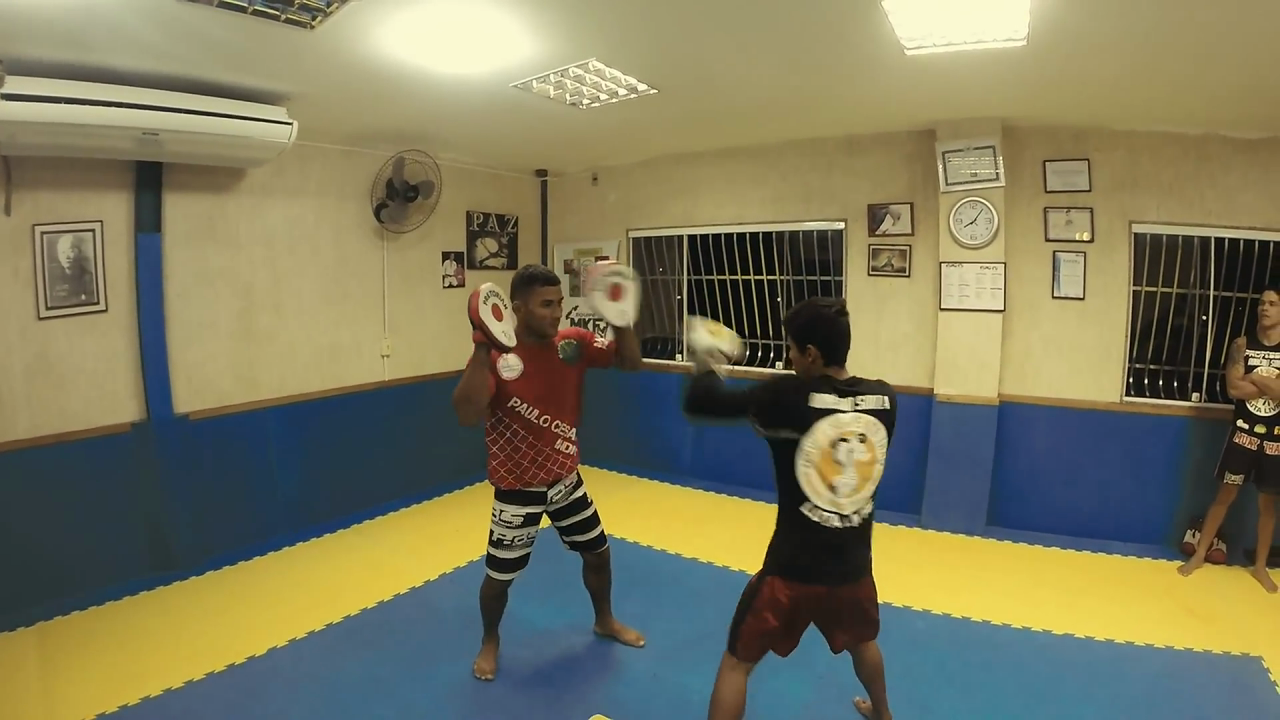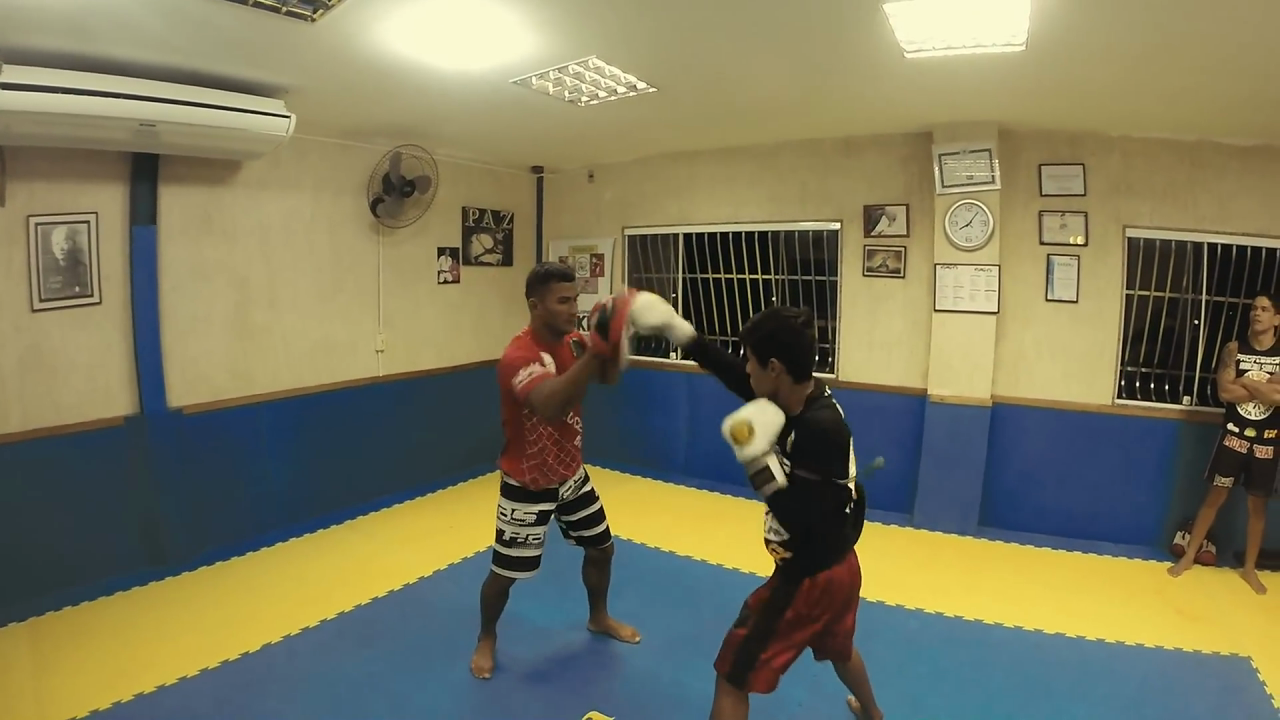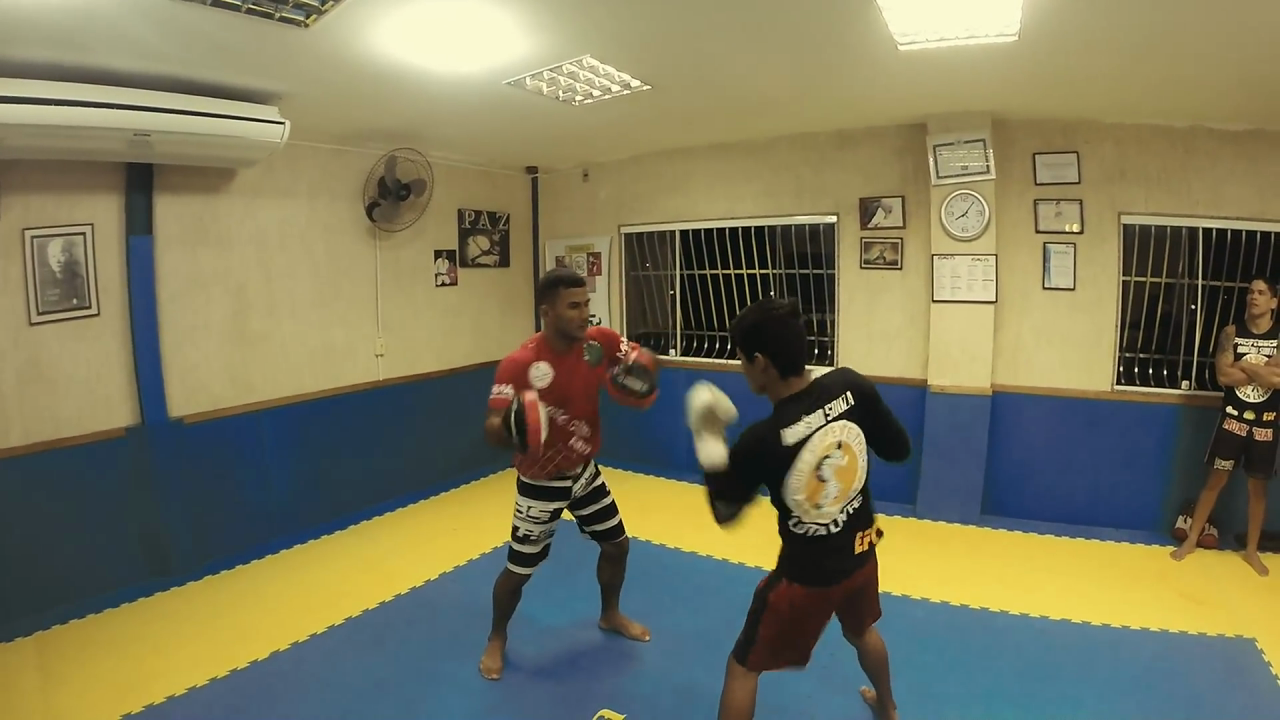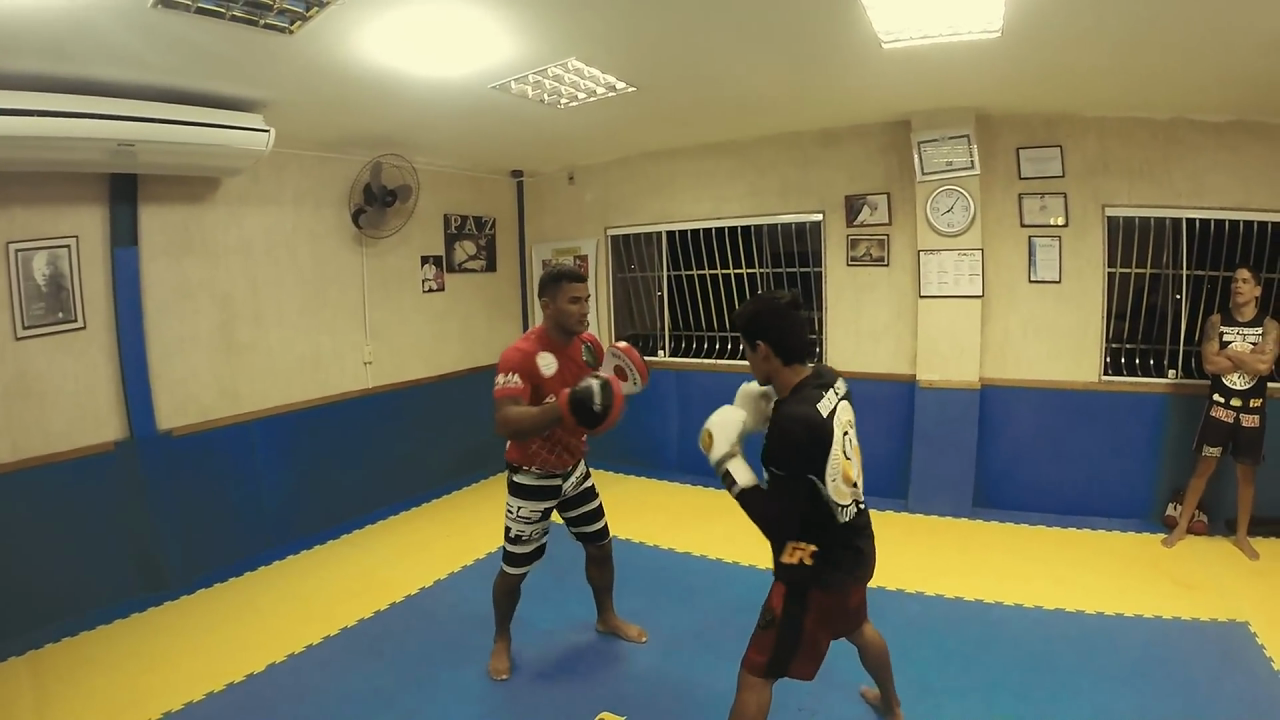
dt=0.3s
person 1, frame 1
left shoulder: (793, 394)
right shoulder: (883, 398)
left elbow: (701, 400)
left wrist: (705, 360)
left hip: (795, 566)
right hip: (853, 562)
left knee: (737, 660)
right knee: (861, 638)
person 1, frame 2
left shoulder: (822, 428)
right shoulder: (809, 392)
left elbow: (808, 525)
right elbow: (740, 381)
left wrist: (758, 460)
right wrist: (677, 329)
left hip: (812, 575)
right hip: (835, 564)
left knee: (732, 678)
right knee: (839, 648)
person 1, frame 3
left shoulder: (762, 438)
right shoulder: (850, 386)
left elbow: (724, 510)
right elbow: (899, 448)
left wrist: (706, 436)
left hip: (809, 572)
right hip: (859, 551)
left knee: (743, 665)
right knee: (862, 627)
person 1, frame 4
left shoulder: (798, 422)
right shoulder: (827, 383)
left elbow: (777, 527)
left wrist: (726, 459)
right wrist: (767, 411)
left hip: (819, 570)
right hip: (853, 551)
left knee: (756, 672)
right knee: (856, 626)
person 2, frame 1
left shoulder: (574, 342)
right shoulder: (494, 358)
left elbow: (630, 362)
right elbow: (467, 415)
left wrist: (622, 320)
right wrist: (483, 348)
left hip: (565, 479)
right hip: (518, 487)
left knee: (598, 553)
right knee: (500, 574)
left ankle: (605, 621)
right ankle: (490, 642)
person 2, frame 2
left shoulder: (576, 340)
right shoulder: (518, 354)
left elbow: (608, 376)
right elbow: (549, 404)
left wrist: (610, 349)
right wrist: (595, 353)
left hip: (572, 474)
right hip: (527, 484)
left knee: (601, 548)
right knee: (506, 572)
left ankle: (599, 618)
right ankle: (486, 638)
person 2, frame 3
left shoulder: (599, 340)
right shoulder: (519, 363)
left elbow: (638, 362)
right elbow: (493, 429)
left wrist: (642, 370)
right wrist: (509, 428)
left hip: (583, 470)
right hip: (541, 480)
left knee: (616, 544)
right knee: (519, 567)
left ankle: (611, 615)
right ankle: (497, 638)
person 2, frame 4
left shoulder: (589, 343)
right shoulder: (520, 355)
left elbow: (592, 402)
right elbow: (506, 422)
left wrist: (615, 384)
right wrist: (562, 407)
left hip: (573, 470)
right hip: (532, 477)
left knee: (600, 546)
right knee: (515, 567)
left ankle: (606, 617)
right ankle: (502, 639)
person 3, frame 1
right shoulder: (1242, 345)
right elbow: (1234, 389)
left wrist: (1255, 378)
right hip: (1244, 432)
right knee: (1225, 494)
right ankle: (1199, 554)
person 3, frame 2
right shoulder: (1234, 349)
right elbow: (1225, 392)
left wrist: (1245, 381)
right hip: (1234, 435)
right knee: (1214, 497)
left ankle: (1249, 568)
right ankle: (1189, 556)
person 3, frame 3
right shoulder: (1231, 333)
right elbow: (1223, 375)
left wrist: (1243, 365)
right hip: (1232, 418)
right knee: (1215, 480)
left ankle: (1251, 550)
right ankle: (1191, 540)
person 3, frame 4
right shoulder: (1216, 322)
right elbow: (1210, 364)
left wrist: (1230, 353)
right wrist: (1250, 357)
left hip: (1252, 411)
right hip: (1220, 406)
left knee: (1246, 473)
right knee: (1203, 467)
left ankle: (1241, 535)
right ankle: (1181, 526)
